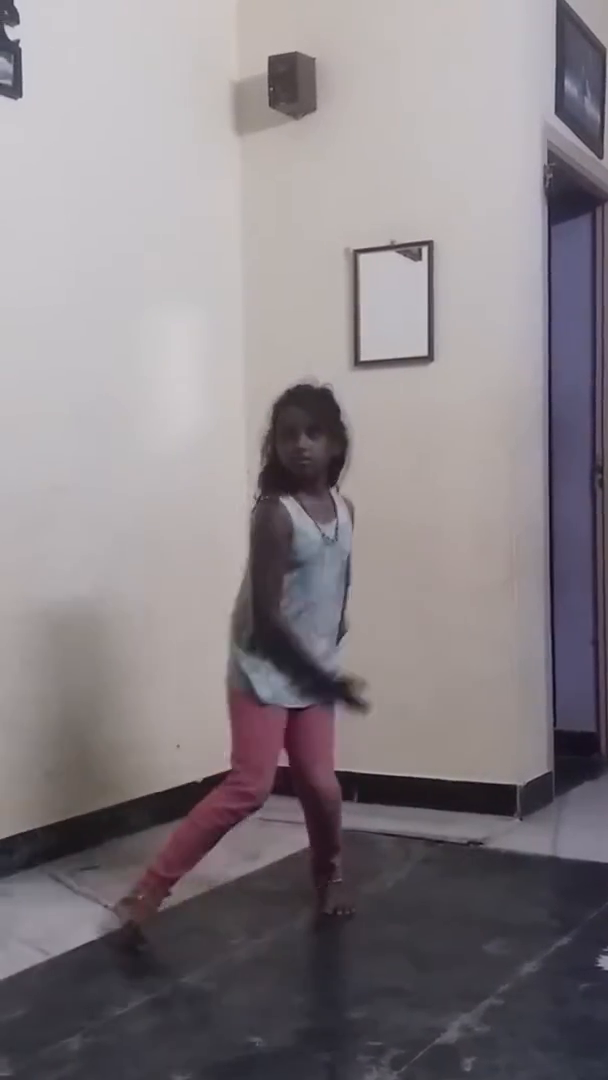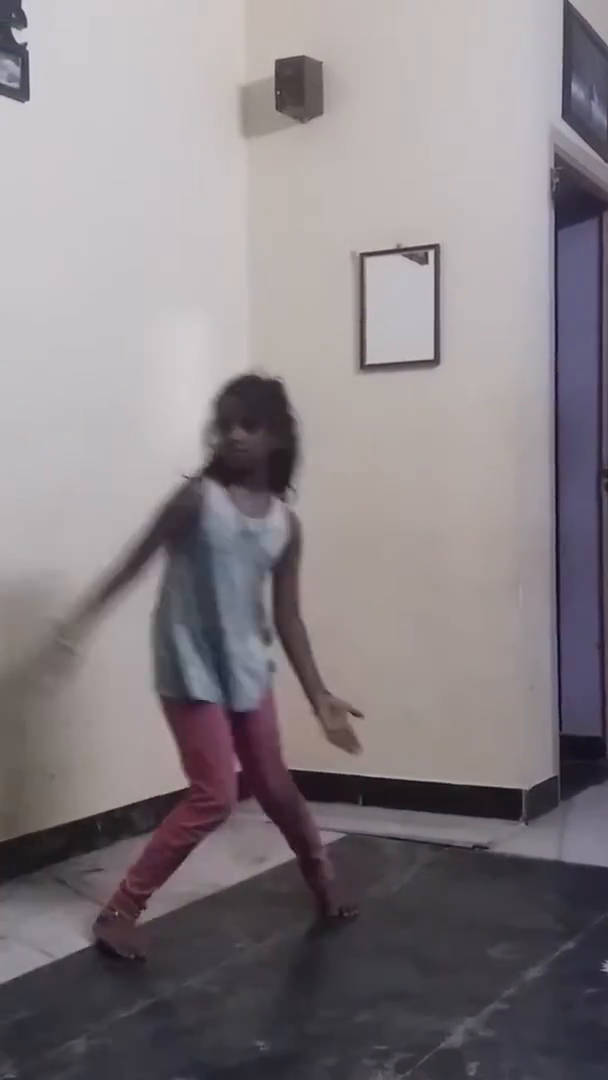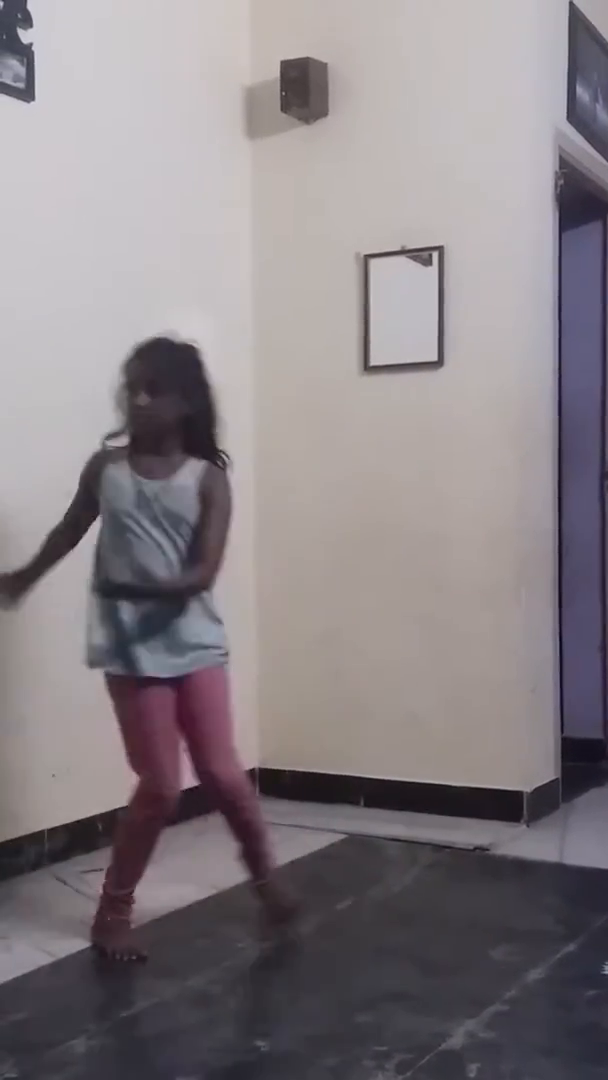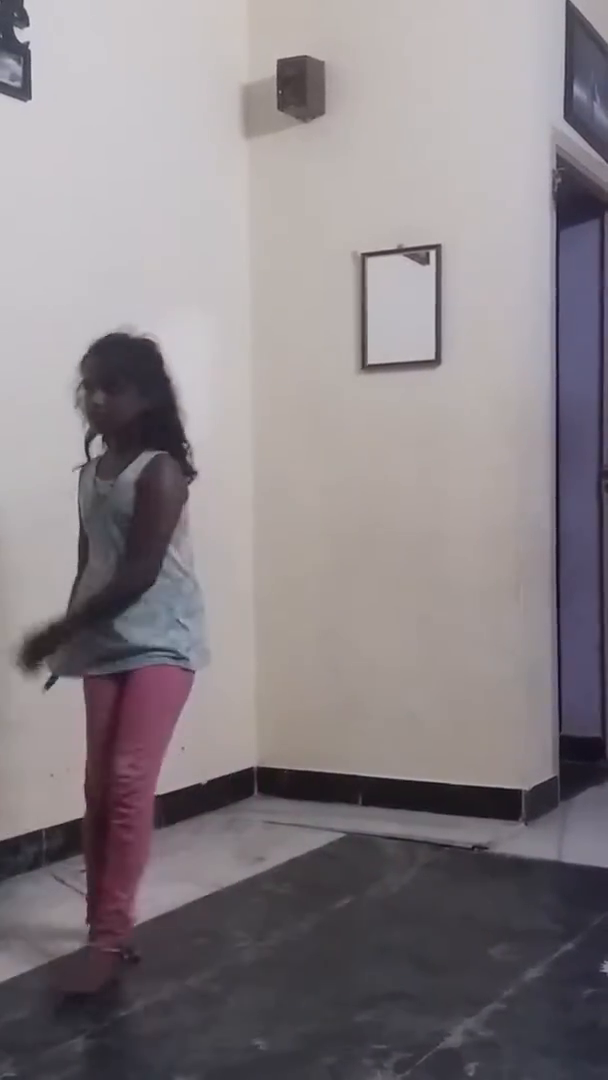
dt=0.3s
person 1, frame 1
left shoulder: (344, 511)
right shoulder: (274, 513)
right elbow: (269, 611)
left wrist: (334, 657)
right wrist: (330, 675)
left hip: (314, 672)
right hip: (265, 670)
left knee: (321, 785)
right knee: (248, 787)
left ankle: (329, 877)
right ankle: (148, 890)
person 1, frame 2
left shoulder: (286, 522)
right shoulder: (195, 497)
left elbow: (288, 615)
right elbow: (135, 561)
left wrist: (320, 697)
right wrist: (81, 617)
left hip: (248, 671)
right hip: (192, 671)
left knee: (275, 788)
right knee: (212, 797)
left ankle: (321, 878)
right ankle: (121, 909)
person 1, frame 3
left shoulder: (208, 479)
right shoulder: (104, 467)
left elbow: (202, 573)
right elbow: (69, 532)
left wrist: (144, 587)
left hip: (194, 644)
right hip: (129, 648)
left knee: (221, 771)
right knee: (158, 783)
left ankle: (263, 872)
right ankle: (112, 912)
person 1, frame 4
left shoulder: (162, 472)
right shoulder: (91, 473)
left elbow: (140, 574)
left wrist: (56, 630)
right wrist: (67, 632)
left hip: (161, 643)
right hip: (103, 648)
left knee: (129, 780)
right knee: (100, 787)
left ankle: (108, 935)
right ankle: (104, 923)
